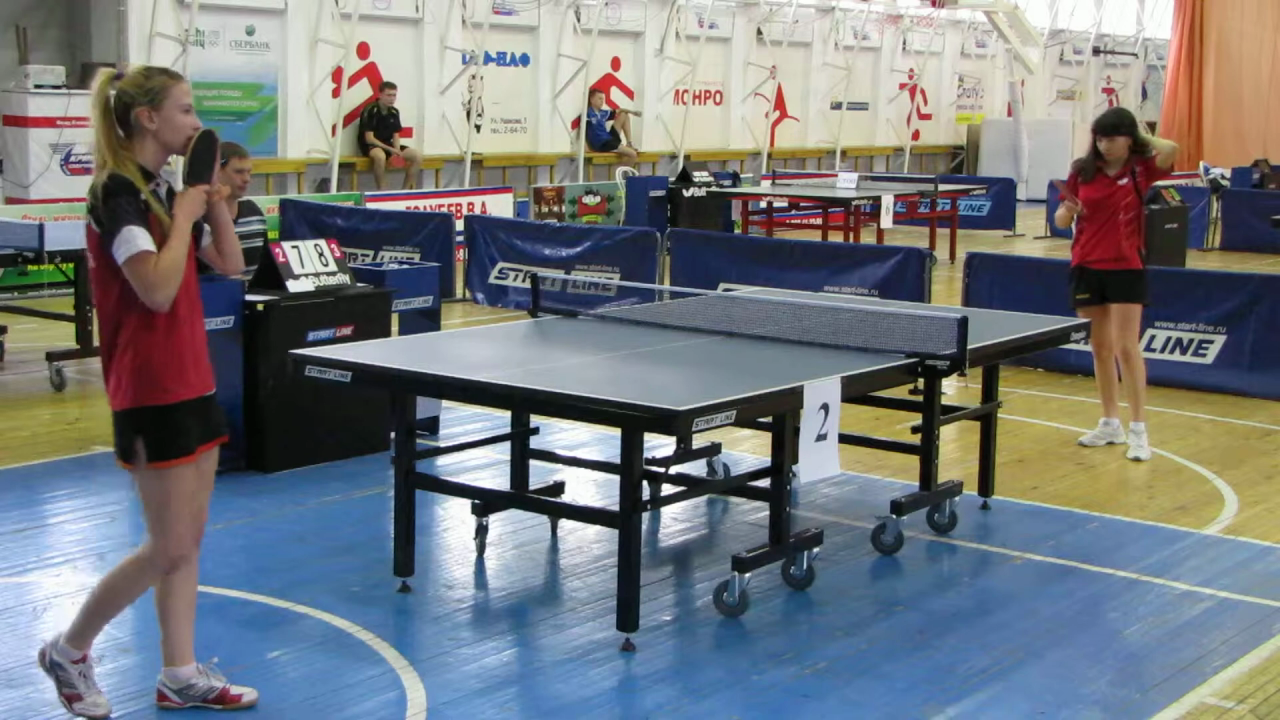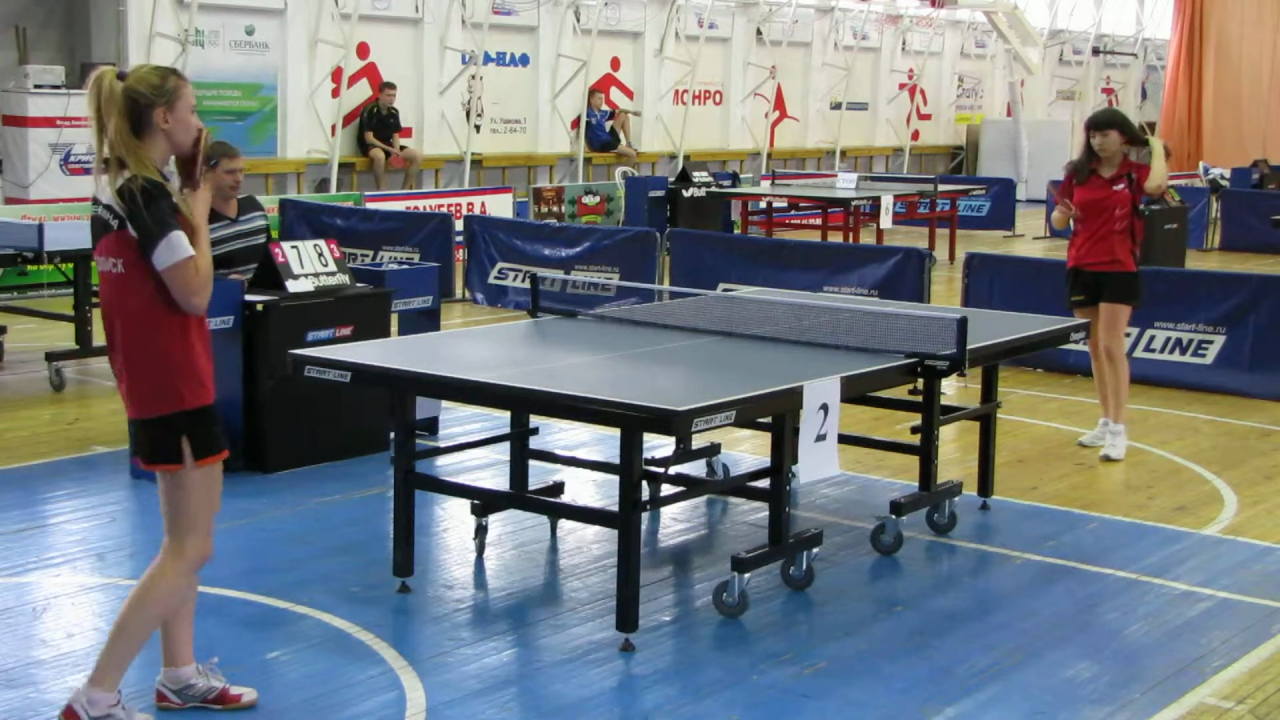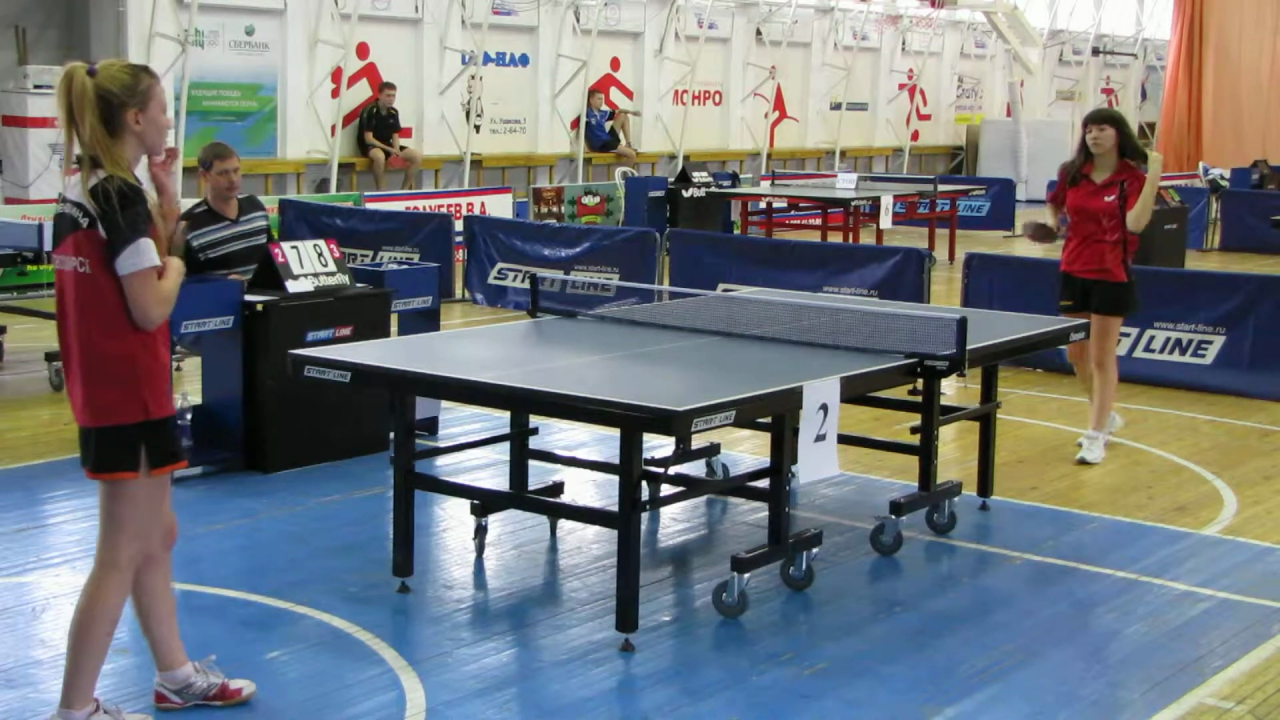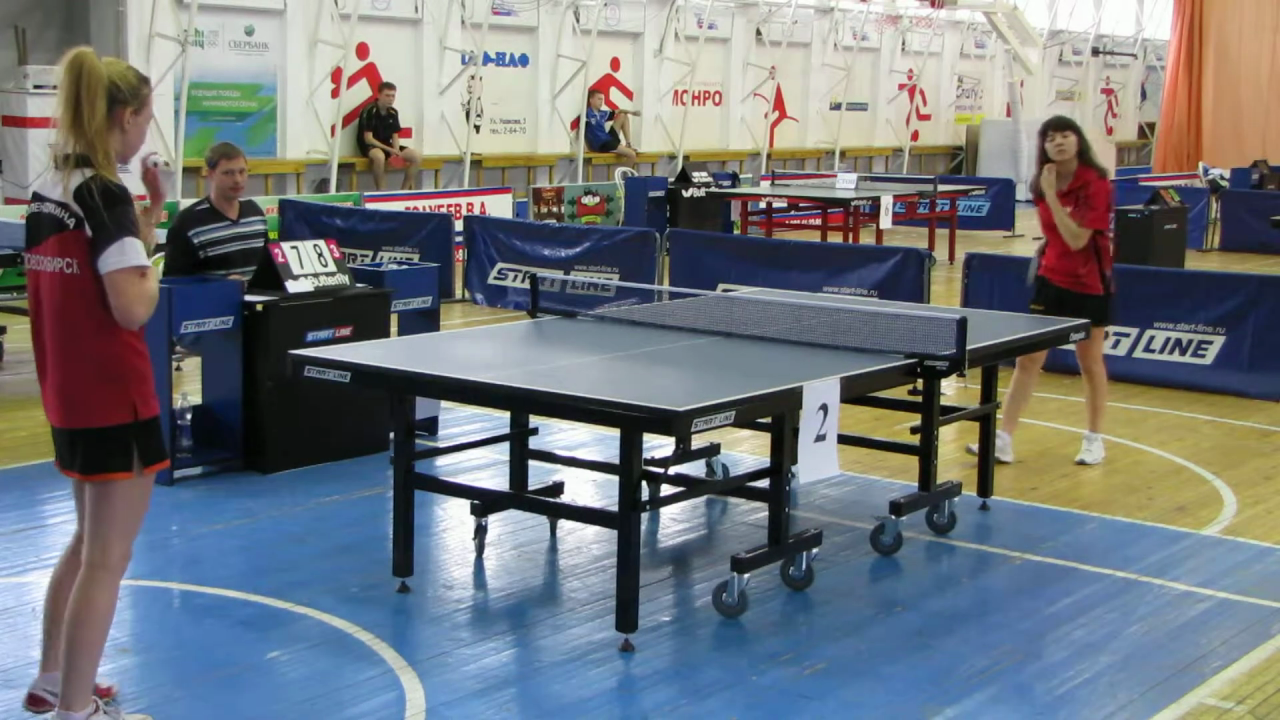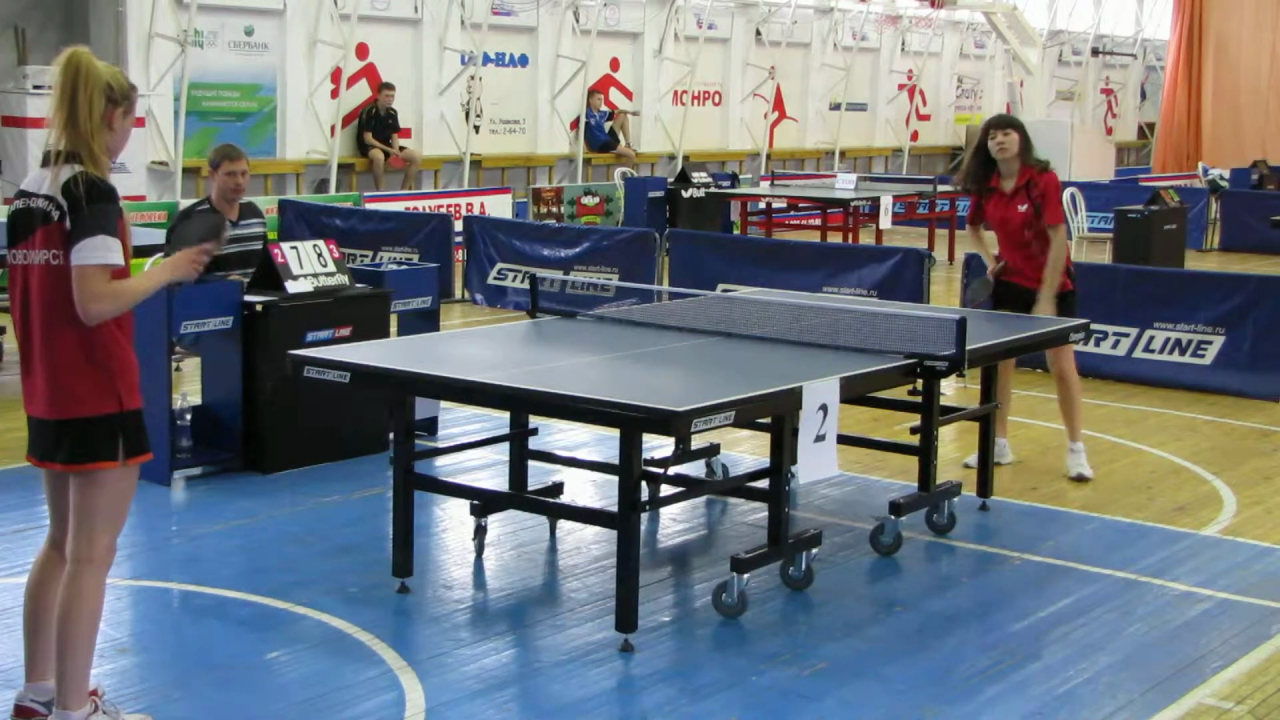
dt=0.5s
person 1, frame 1
left shoulder: (163, 188)
right shoulder: (116, 190)
left elbow: (231, 264)
right elbow: (157, 290)
left wrist: (214, 199)
right wrist: (184, 216)
left hip: (190, 381)
right hip: (151, 389)
left knee: (185, 540)
right knee: (172, 548)
right ankle: (69, 649)
person 1, frame 2
left shoulder: (122, 186)
right shoulder: (147, 193)
left elbow: (188, 268)
right elbow: (196, 294)
left wrist: (193, 195)
right wrist: (197, 214)
left hip: (157, 386)
right hip: (174, 388)
left knee: (182, 537)
right knee: (191, 548)
person 1, frame 3
left shoulder: (79, 189)
right shoulder: (120, 194)
right elbow: (151, 310)
left wrist: (164, 202)
right wrist: (177, 270)
left hip: (101, 391)
right hip: (129, 397)
left knee: (156, 537)
right knee: (120, 558)
person 1, frame 4
left shoulder: (49, 190)
right shoulder: (103, 194)
right elbow: (132, 309)
left wrist: (149, 220)
right wrist: (154, 277)
left hip: (69, 396)
right hip: (114, 398)
left knee: (89, 542)
right knee: (108, 558)
person 1, frame 5
right shoulder: (91, 191)
right elbow: (94, 302)
right wrist: (169, 270)
right hip: (96, 398)
left knee: (62, 543)
right knee: (91, 555)
person 2, frame 1
left shoulder: (1140, 170)
right shoulder: (1082, 170)
left elbow: (1170, 149)
right elbow: (1060, 221)
left wrist: (1143, 138)
right wrist: (1068, 210)
left hip: (1126, 268)
right hip: (1086, 268)
left knee: (1126, 347)
right knee: (1100, 348)
left ankle: (1138, 430)
right ankle: (1110, 423)
person 2, frame 2
left shoulder: (1136, 173)
right shoulder: (1077, 173)
left elbow: (1158, 186)
right elbow: (1058, 222)
left wrist: (1156, 146)
right wrist: (1063, 213)
left hip: (1119, 270)
right hip: (1081, 269)
left knee: (1112, 348)
right knee: (1095, 349)
left ankle: (1118, 430)
right ankle: (1107, 422)
person 2, frame 3
left shoulder: (1134, 178)
right shoulder: (1071, 173)
left elbow: (1136, 224)
right elbow: (1054, 208)
left wrist: (1154, 173)
right wrist: (1053, 227)
left hip: (1111, 277)
right hip: (1073, 272)
left knee: (1102, 356)
right knee: (1074, 355)
left ankle: (1094, 436)
right ankle: (1108, 415)
person 2, frame 4
left shoulder: (1097, 184)
right shoulder: (1043, 184)
left elbow: (1076, 240)
left wrist: (1052, 195)
right wrist: (1047, 243)
left hip: (1089, 287)
right hip: (1050, 281)
left knee: (1091, 364)
right knee: (1027, 361)
left ankle: (1094, 438)
right ankle: (1003, 440)
person 2, frame 5
left shoulder: (1043, 182)
right shoulder: (983, 188)
left elbow: (1059, 242)
right elbow: (974, 229)
left wrist: (1046, 298)
right wrist: (989, 260)
left hip: (1051, 286)
right hip: (1009, 284)
left knee: (1063, 369)
right knee: (999, 364)
left ankle: (1075, 449)
right ankle: (999, 444)
